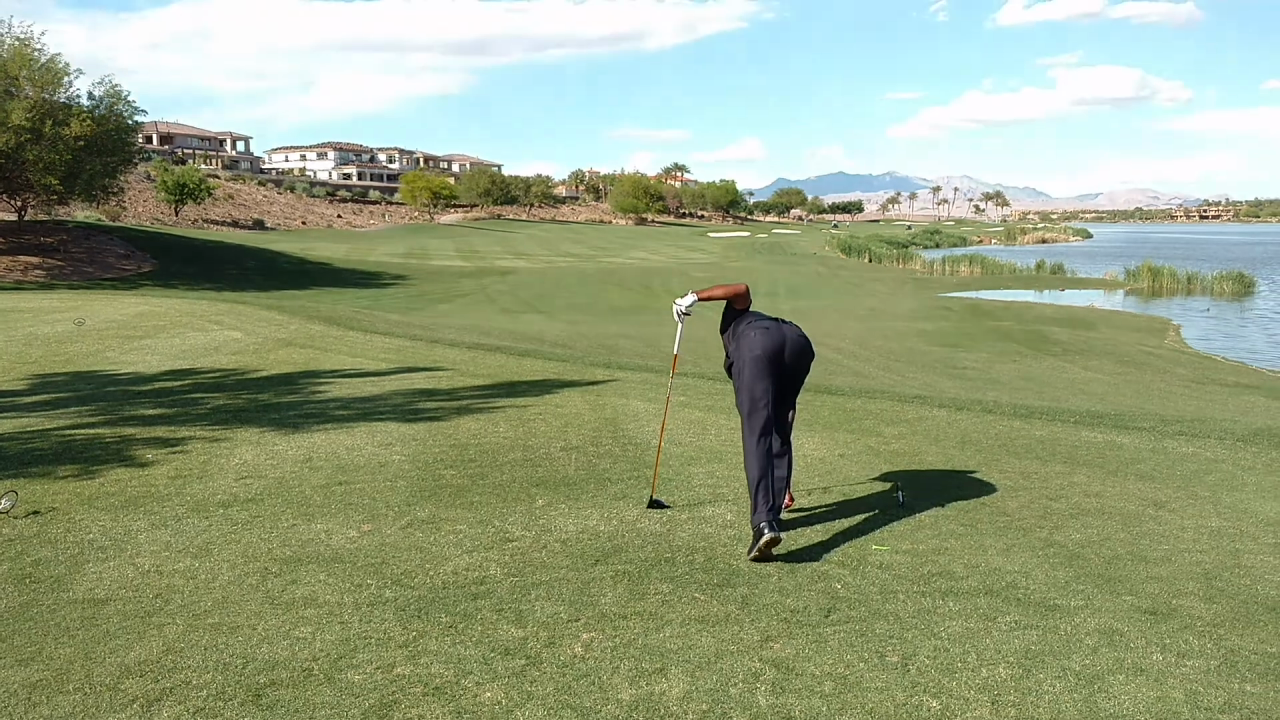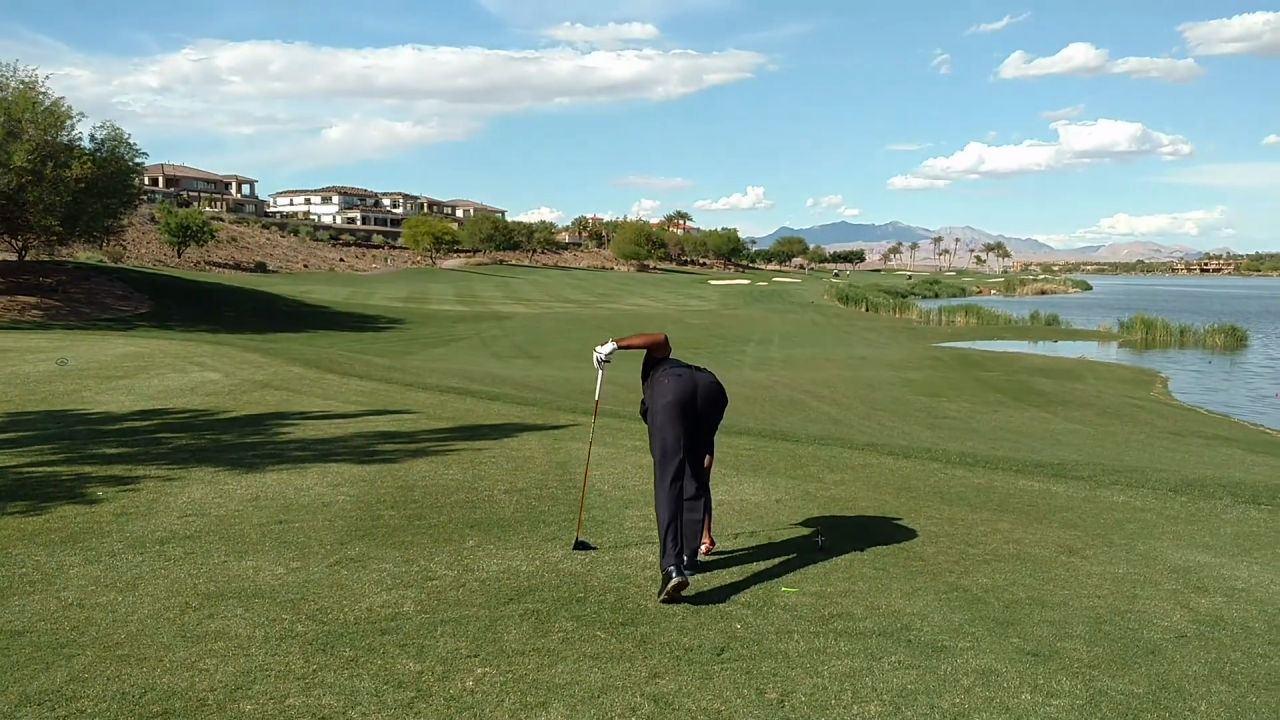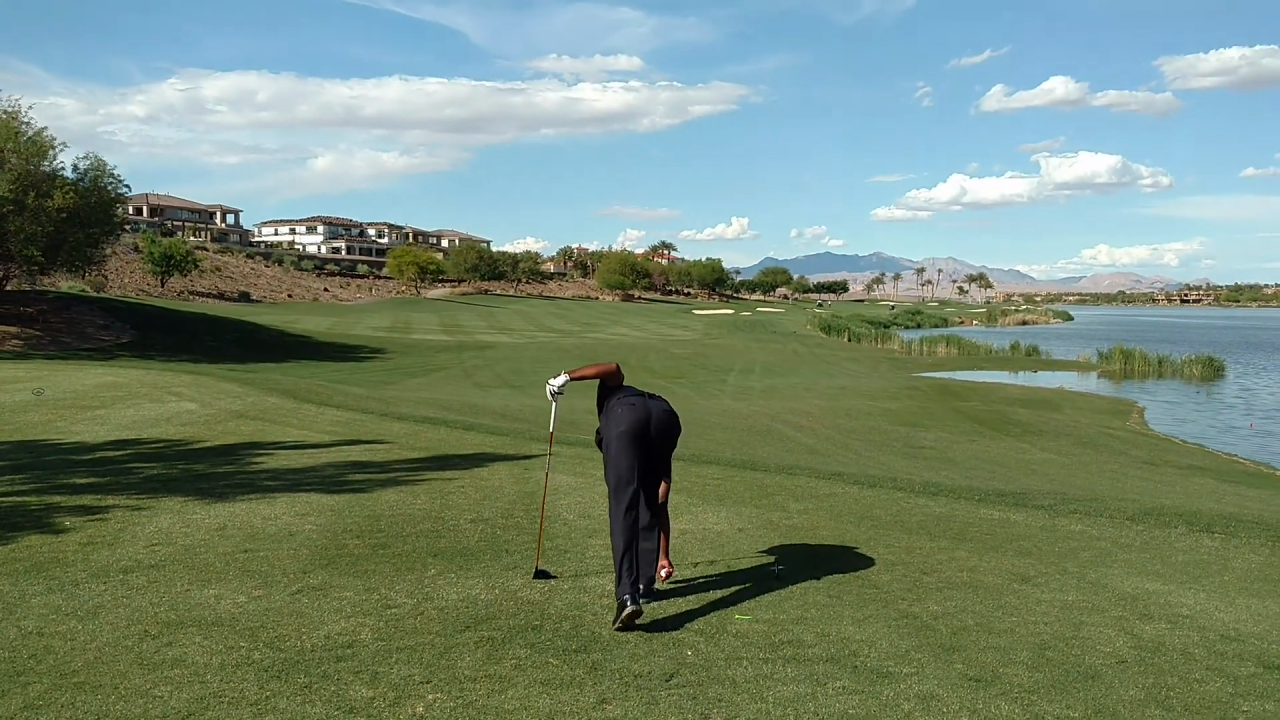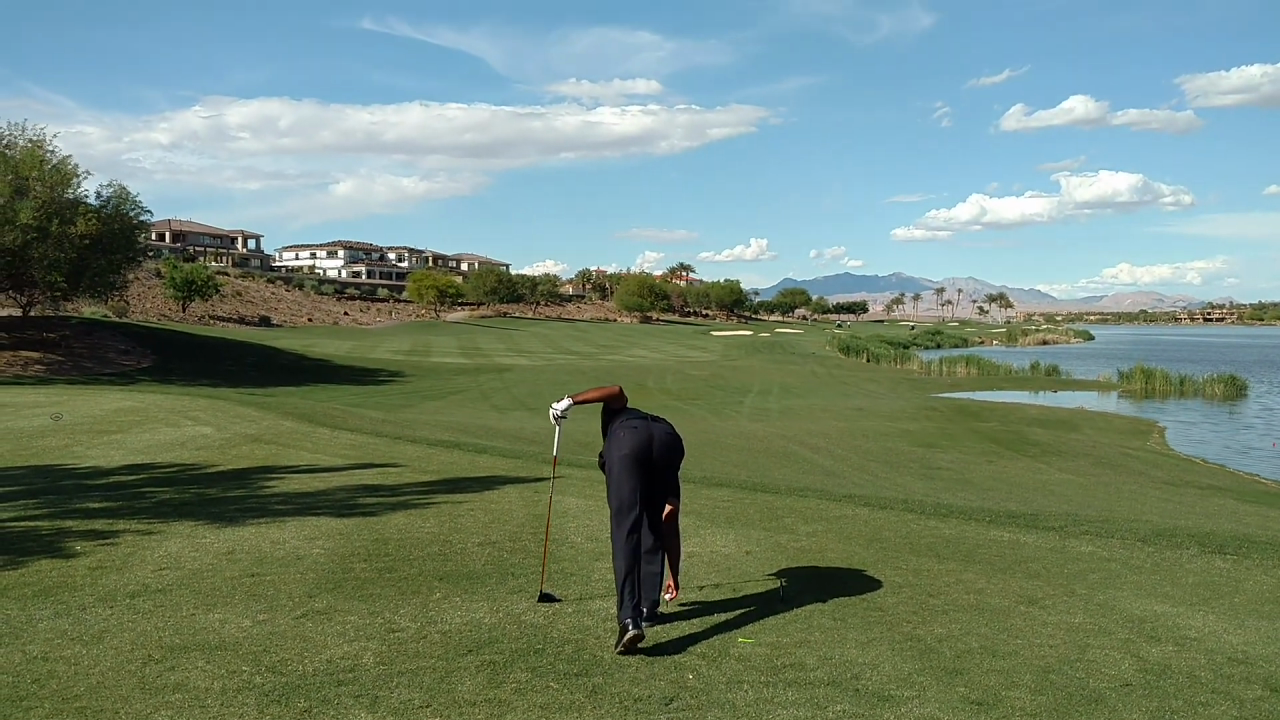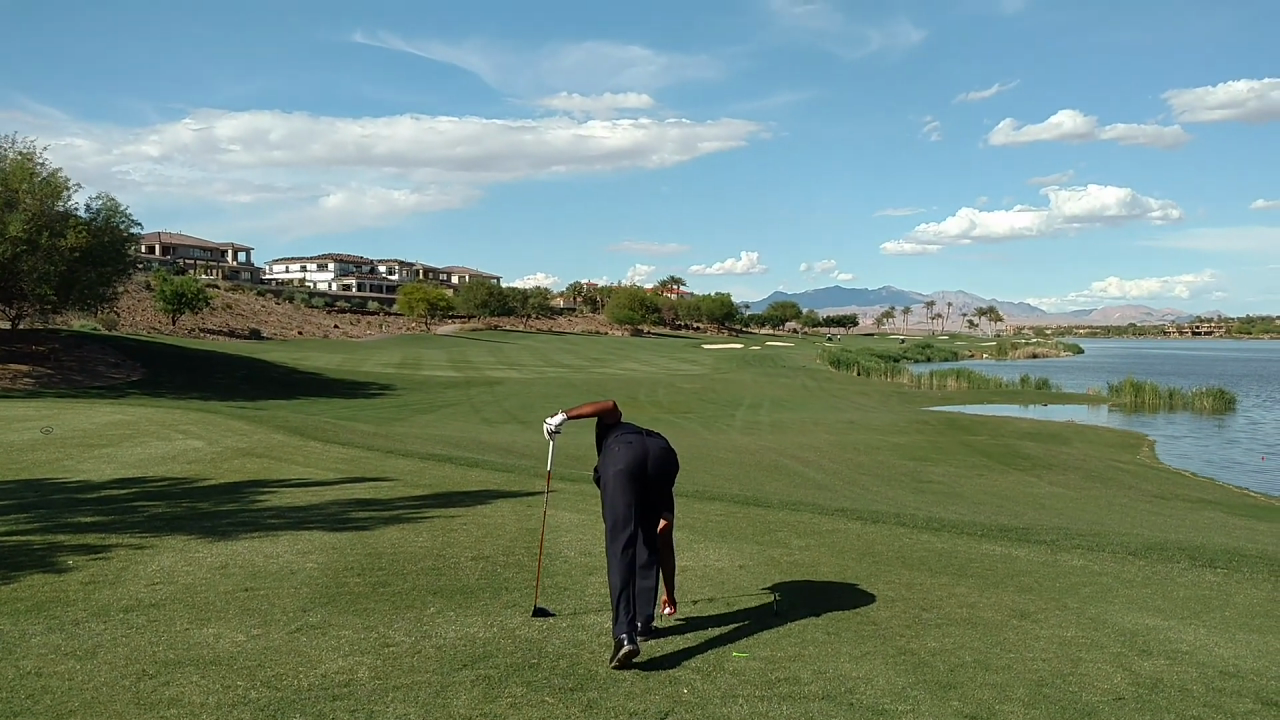
dt=1s
person 1, frame 1
left shoulder: (737, 319)
left elbow: (742, 290)
right elbow: (787, 423)
left wrist: (695, 297)
right wrist: (785, 489)
left hip: (756, 343)
right hip: (799, 344)
left knee: (756, 435)
right knee: (779, 433)
left ankle: (764, 523)
right ankle: (772, 512)
person 1, frame 2
left shoulder: (658, 369)
left elbow: (661, 340)
right elbow: (704, 479)
left wrist: (615, 345)
right wrist: (705, 533)
left hip: (670, 387)
right hip: (713, 391)
left knee: (668, 480)
right knee: (694, 477)
left ankle: (673, 567)
right ankle: (688, 555)
person 1, frame 3
left shoulder: (613, 398)
right shoulder: (649, 428)
left elbow: (613, 369)
right elbow: (661, 506)
left wrist: (567, 376)
right wrist: (663, 557)
left hip: (624, 417)
right hip: (666, 419)
left knee: (623, 509)
right knee: (649, 503)
left ankle: (628, 596)
right ankle: (644, 583)
person 1, frame 4
left shoulder: (618, 420)
left elbow: (617, 392)
right elbow: (670, 526)
left wrist: (570, 401)
right wrist: (674, 577)
left hip: (627, 439)
right hip: (669, 442)
left knee: (625, 532)
right knee: (654, 527)
left ankle: (629, 620)
right ankle: (648, 607)
person 1, frame 5
left shoulder: (612, 434)
left elbow: (610, 407)
right elbow: (665, 542)
left wrist: (564, 416)
right wrist: (669, 593)
left hip: (622, 454)
right hip: (664, 457)
left knee: (620, 547)
right knee: (649, 542)
left ankle: (624, 635)
right ankle: (643, 622)
